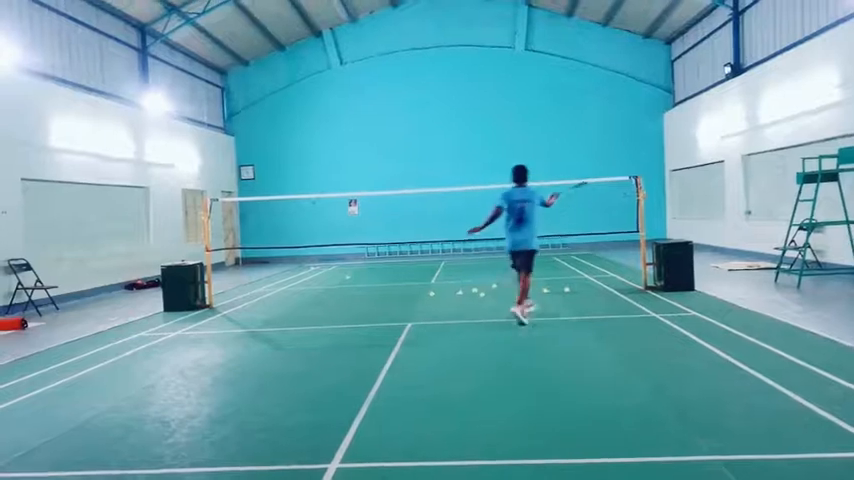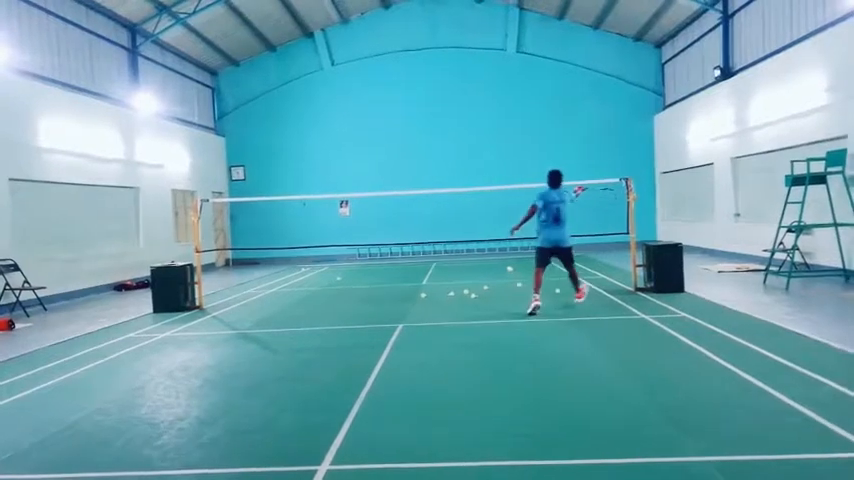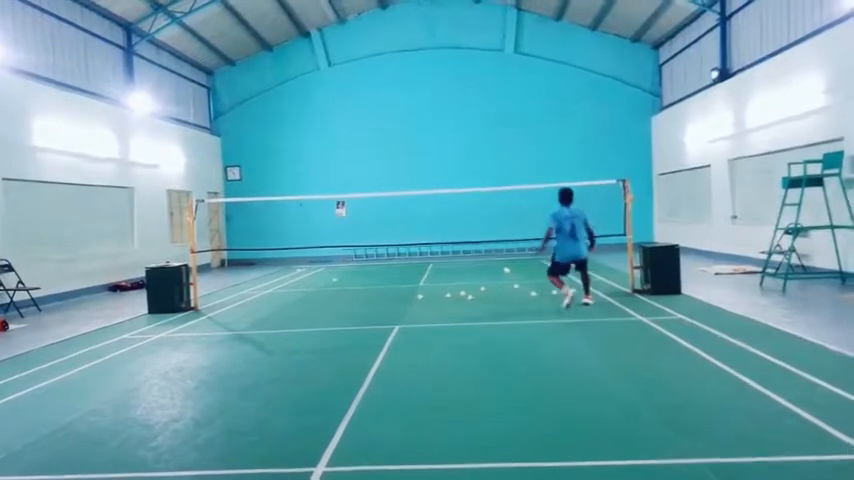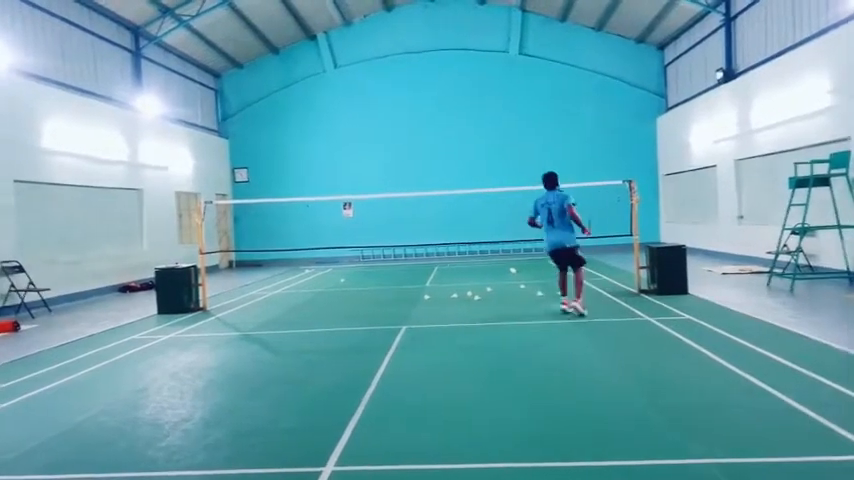
dt=0.4s
person 1, frame 1
left shoulder: (507, 195)
right shoulder: (534, 194)
left elbow: (497, 213)
right elbow: (548, 204)
left wrist: (481, 227)
right wrist: (553, 199)
left hip: (513, 242)
right hip: (529, 242)
left knee: (521, 272)
right knee: (525, 274)
left ankle: (525, 302)
right ankle: (520, 306)
person 1, frame 2
left shoulder: (543, 195)
right shoulder: (565, 195)
left elbow: (533, 210)
right elbow: (574, 196)
left wrist: (519, 225)
right wrist: (578, 191)
left hip: (545, 240)
right hip: (563, 240)
left knee: (539, 269)
right knee: (570, 267)
left ankle: (536, 298)
right ankle: (579, 292)
person 1, frame 3
left shoulder: (556, 215)
right shoulder: (580, 213)
left elbow: (549, 233)
right elbow: (590, 232)
left wrist: (543, 245)
right wrist: (592, 244)
left hip: (563, 254)
right hip: (580, 252)
left knee: (552, 275)
right knee: (583, 271)
left ankle: (567, 290)
right ankle: (587, 296)
person 1, frame 4
left shoulder: (538, 202)
right shoulder: (564, 197)
left elbow: (531, 222)
right elbow: (572, 213)
left wrist: (540, 225)
right wrist: (583, 228)
left hip: (551, 244)
right hip: (567, 241)
left knee: (563, 271)
right knee: (578, 269)
left ankle: (565, 301)
right ankle: (577, 301)
